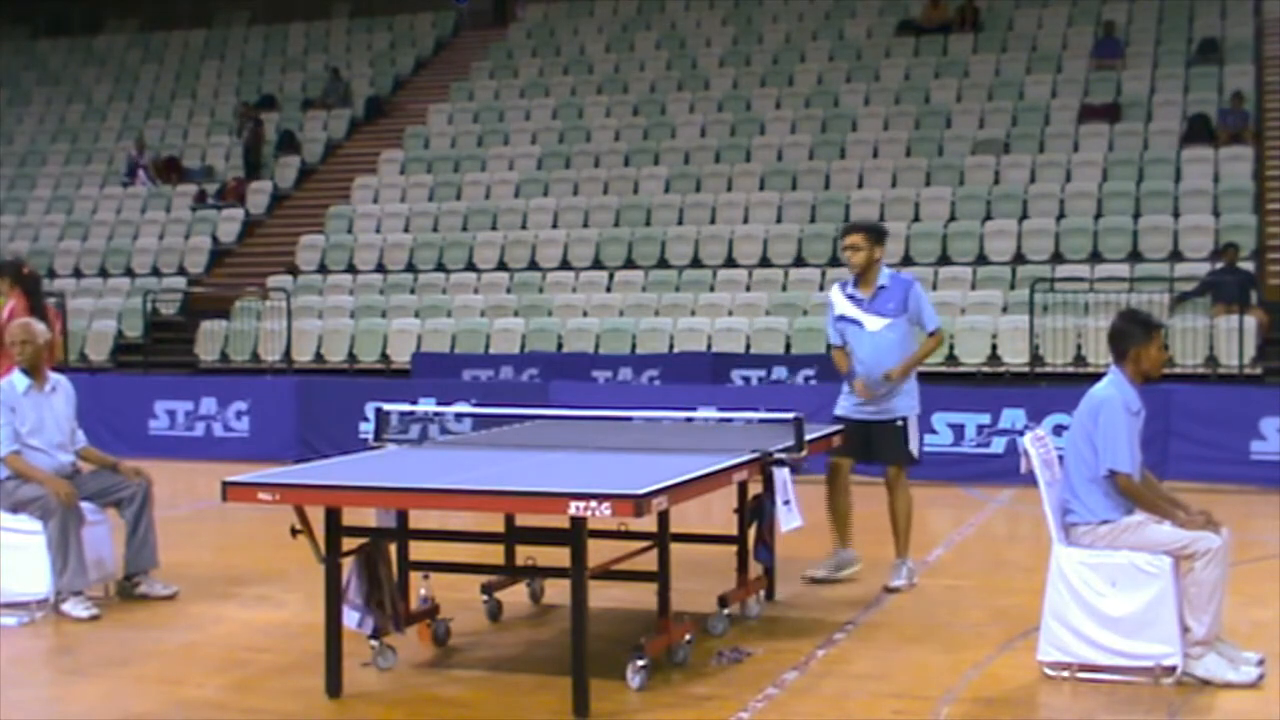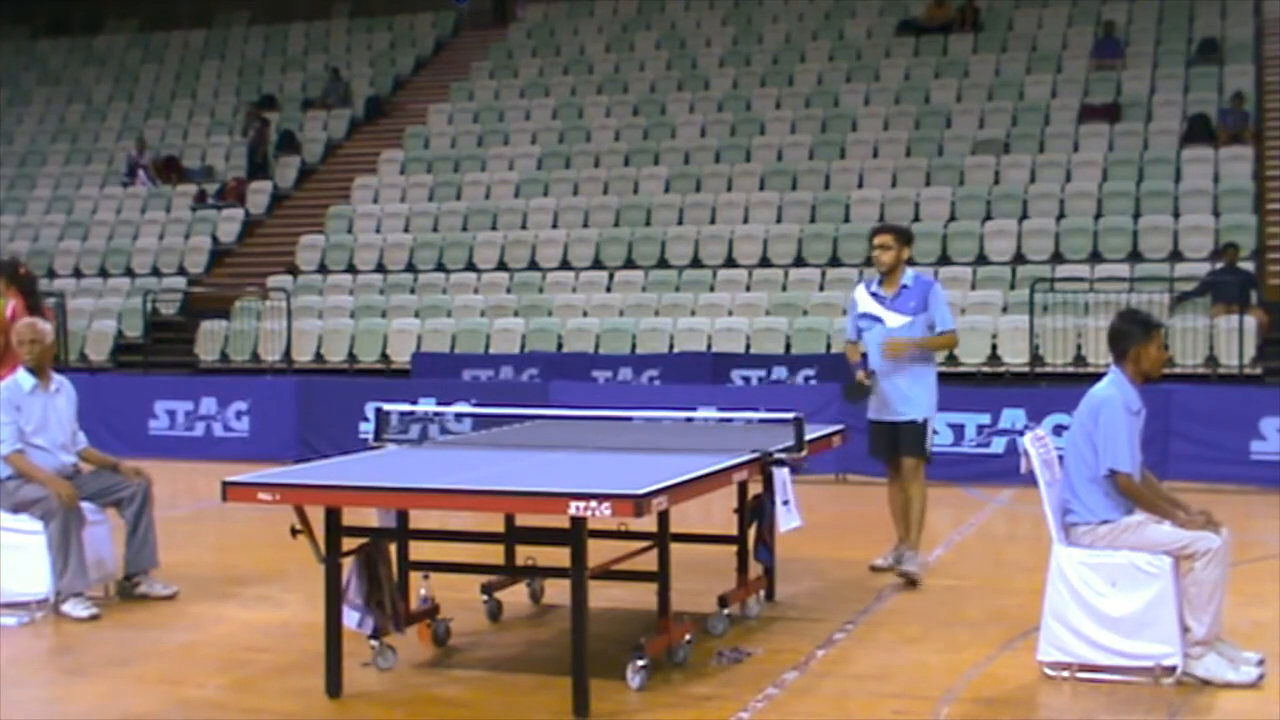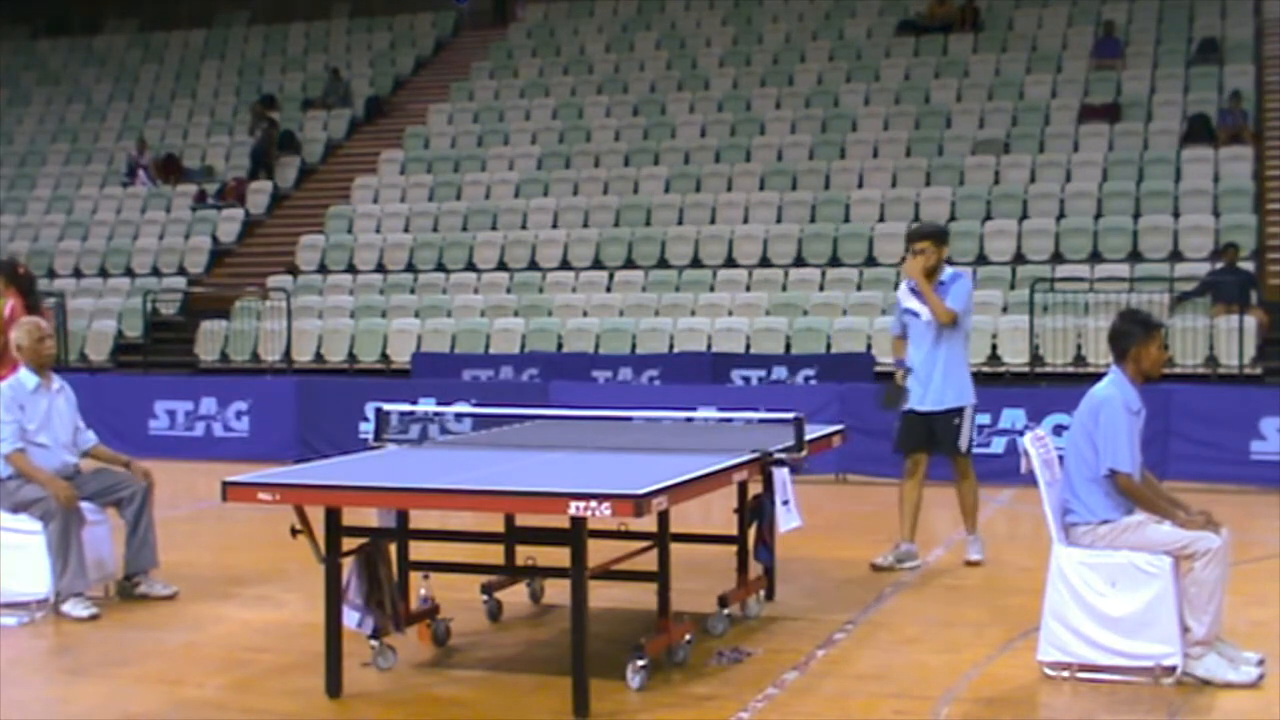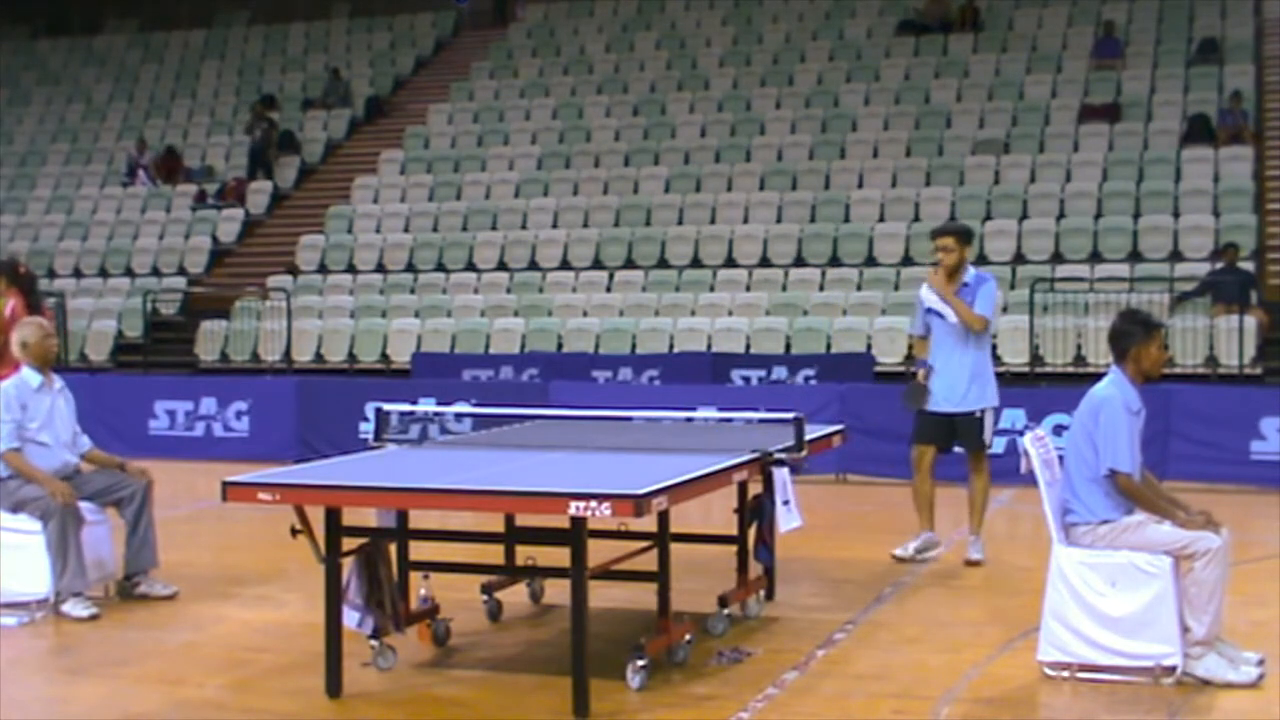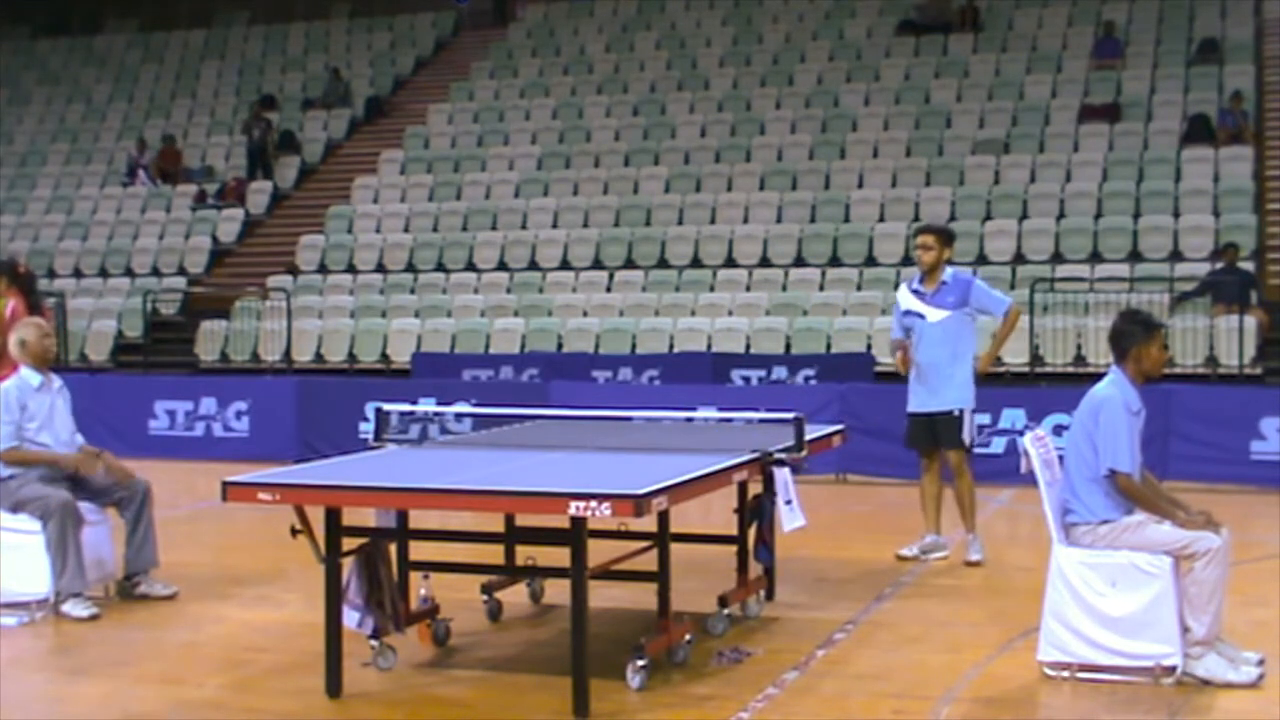
dt=0.5s
person 1, frame 1
left shoulder: (1124, 397)
right shoulder: (1111, 400)
left elbow: (1137, 473)
right elbow: (1123, 482)
left wrist: (1185, 510)
right wrist: (1179, 519)
left hip: (1117, 515)
right hip: (1099, 525)
left knee: (1215, 534)
right knee: (1206, 544)
left ankle: (1206, 638)
right ankle: (1197, 652)
person 1, frame 2
left shoulder: (1124, 397)
right shoulder: (1111, 400)
left elbow: (1138, 473)
right elbow: (1124, 482)
left wrist: (1186, 509)
right wrist: (1180, 519)
left hip: (1117, 515)
right hip: (1099, 524)
left knee: (1215, 535)
right knee: (1206, 544)
left ankle: (1206, 638)
right ankle: (1197, 652)
person 1, frame 3
left shoulder: (1124, 397)
right shoulder: (1111, 400)
left elbow: (1137, 472)
right elbow: (1124, 481)
left wrist: (1186, 510)
right wrist: (1179, 518)
left hip: (1116, 514)
right hip: (1098, 524)
left knee: (1214, 534)
right knee: (1206, 544)
left ankle: (1205, 638)
right ankle: (1197, 651)
person 1, frame 4
left shoulder: (1124, 397)
right shoulder: (1111, 400)
left elbow: (1137, 473)
right elbow: (1123, 481)
left wrist: (1185, 509)
right wrist: (1179, 518)
left hip: (1116, 515)
right hip: (1098, 524)
left knee: (1214, 534)
right knee: (1206, 544)
left ankle: (1205, 638)
right ankle: (1197, 652)
person 1, frame 5
left shoulder: (1124, 397)
right shoulder: (1111, 400)
left elbow: (1138, 472)
right elbow: (1124, 481)
left wrist: (1186, 510)
right wrist: (1179, 518)
left hip: (1116, 514)
right hip: (1099, 524)
left knee: (1215, 534)
right knee: (1206, 544)
left ankle: (1205, 637)
right ankle: (1197, 651)
person 2, frame 1
left shoulder: (906, 287)
right shoulder: (838, 295)
left elbow: (936, 335)
right elbow: (837, 348)
left wrist: (905, 367)
right wrist: (853, 378)
left hip: (896, 403)
right hip: (853, 402)
left knee: (895, 478)
right knee: (836, 471)
left ankle: (902, 562)
right ankle: (844, 554)
person 2, frame 2
left shoulder: (927, 289)
right shoulder: (863, 293)
left elbow: (950, 339)
right elbow: (852, 341)
left wrist: (911, 346)
right wrist: (859, 367)
left hip: (916, 400)
right hip: (882, 401)
left knee: (912, 470)
right knee: (894, 473)
left ankle: (913, 556)
right ankle: (903, 546)
person 2, frame 3
left shoulder: (960, 282)
right shoulder: (905, 290)
left elbow: (946, 317)
left wrist: (921, 280)
right wrist: (901, 365)
left hip: (952, 396)
right hip: (916, 397)
left knee: (961, 466)
right knee: (913, 468)
left ankle: (972, 537)
right ankle: (906, 547)
person 2, frame 4
left shoulder: (984, 285)
right shoulder: (927, 290)
left elbow: (979, 325)
left wrist: (948, 290)
right wrist: (922, 364)
left hip: (975, 395)
right hip: (935, 395)
left knee: (977, 463)
right knee: (920, 459)
left ankle: (975, 539)
right ankle: (928, 536)
person 2, frame 5
left shoulder: (966, 286)
right shoulder: (905, 293)
left elbow: (1011, 310)
right elbow: (898, 339)
left wrist: (990, 354)
right wrist: (900, 354)
left hip: (955, 395)
right hip: (920, 395)
left knee: (956, 462)
right knee: (928, 464)
left ankle: (972, 537)
right ankle: (934, 538)
person 3, frame 1
left shoulder: (63, 386)
left wrist: (118, 465)
right wrist: (48, 480)
left hip: (69, 476)
left knee: (135, 486)
right knee: (61, 503)
left ankle: (136, 576)
right ankle: (69, 594)
person 3, frame 2
left shoulder: (65, 388)
left wrist: (118, 465)
right wrist: (49, 480)
left hip: (69, 476)
left knee: (136, 486)
right knee: (61, 504)
left ankle: (136, 576)
right ankle: (69, 595)
person 3, frame 3
left shoulder: (62, 389)
left elbow: (84, 440)
left wrist: (128, 462)
right wrist: (49, 481)
left hip: (69, 476)
left knee: (136, 486)
right knee: (61, 505)
left ankle: (136, 577)
right ankle: (69, 595)
person 3, frame 4
left shoulder: (61, 390)
left elbow: (79, 445)
left wrist: (123, 465)
right wrist: (45, 480)
left hip: (69, 477)
left knee: (136, 486)
right knee: (61, 504)
left ankle: (136, 576)
right ankle: (69, 594)
person 3, frame 5
left shoulder: (59, 388)
left wrist: (101, 456)
right wrist: (62, 459)
left hip: (67, 477)
left knee: (136, 487)
right knee: (61, 503)
left ankle: (136, 576)
right ankle: (69, 594)
